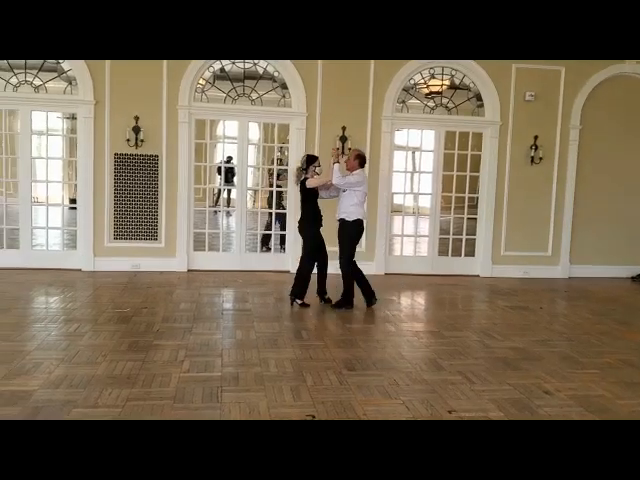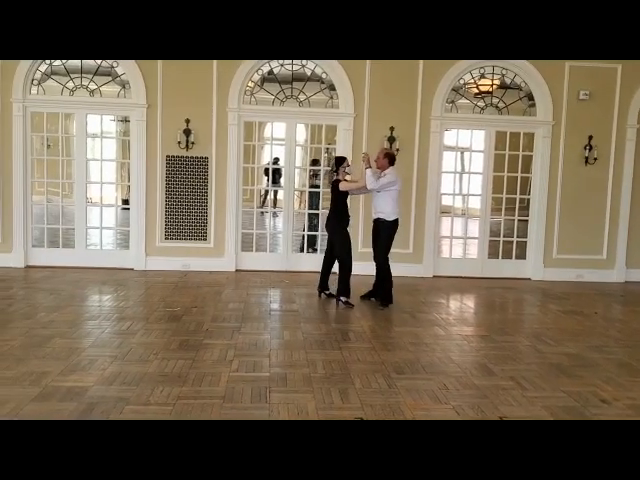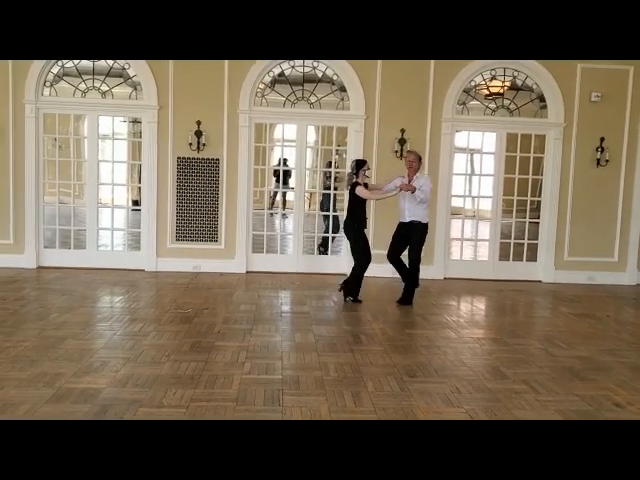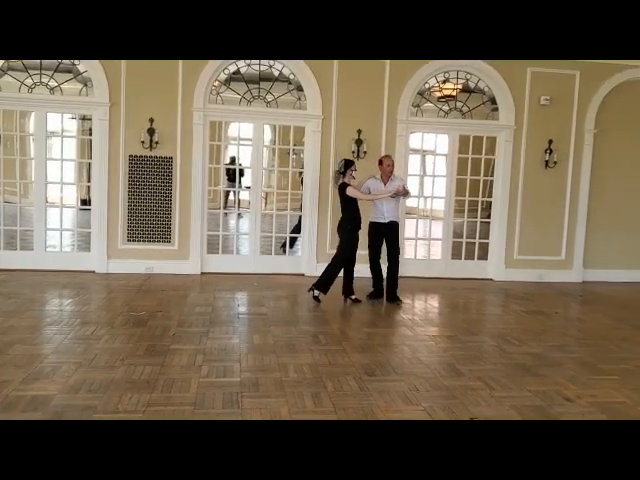
dt=0.7s
person 1, frame 1
left shoulder: (359, 178)
right shoulder: (351, 178)
left elbow: (337, 182)
right elbow: (335, 189)
left wrist: (336, 162)
left hip: (352, 224)
right hip: (347, 224)
left knee: (345, 262)
right knee: (347, 261)
left ankle: (347, 299)
right ankle: (368, 293)
person 1, frame 2
left shoulder: (392, 177)
right shoulder: (381, 176)
left elbow: (371, 186)
right elbow: (369, 187)
left wrist: (367, 166)
left hip: (388, 222)
right hip: (379, 221)
left knee: (382, 258)
right knee: (378, 257)
left ankle: (386, 295)
right ankle: (378, 291)
person 1, frame 3
left shoulder: (425, 180)
right shoulder: (400, 180)
left elbow: (424, 197)
right elbow: (382, 191)
left wrist: (413, 189)
left hip: (419, 225)
right hip: (403, 224)
left knee: (413, 259)
right knee: (392, 255)
left ankle: (408, 294)
right ankle: (411, 282)
person 1, frame 4
left shoulder: (399, 181)
right shoulder: (371, 182)
left elbow: (406, 194)
left wrist: (404, 192)
left hip: (392, 224)
right hip: (375, 224)
left knee: (393, 259)
right knee: (373, 258)
left ankle: (391, 293)
right ankle: (377, 289)
person 2, frame 1
left shoulder: (313, 183)
right shoulder: (307, 182)
left elbow: (327, 188)
right elbow: (327, 181)
left hip: (312, 225)
right hip: (308, 225)
left knee: (322, 258)
right knee: (308, 260)
left ankle: (322, 294)
right ankle: (296, 296)
person 2, frame 2
left shoulder: (342, 182)
right shoulder: (338, 183)
left elbow: (358, 185)
right elbow: (360, 185)
left hip: (335, 224)
right hip: (337, 225)
left knee: (330, 256)
right knee: (345, 259)
left ankle: (323, 288)
right ankle: (342, 295)
person 2, frame 3
left shoulder: (363, 186)
right shoulder: (356, 186)
right elbow: (374, 197)
right wrist: (394, 192)
left hip: (357, 227)
right hip: (353, 227)
left knee: (365, 258)
right knee: (362, 260)
left ankle: (348, 286)
right ankle: (350, 293)
person 2, frame 4
left shoulder: (347, 186)
right shoulder: (345, 187)
left elbow: (360, 190)
right elbow: (366, 197)
right wrist: (387, 194)
left hip: (350, 228)
right hip: (347, 228)
left knee: (349, 262)
right knee: (339, 260)
left ankle: (348, 293)
right ankle: (318, 288)
